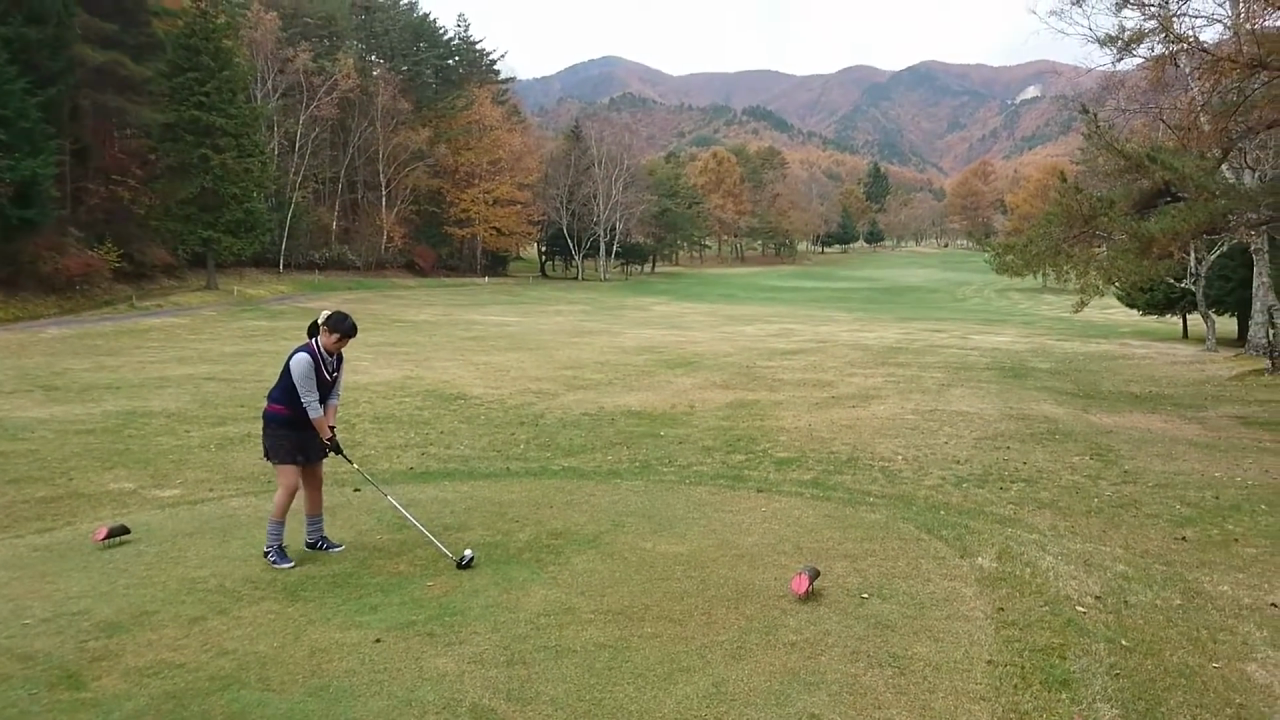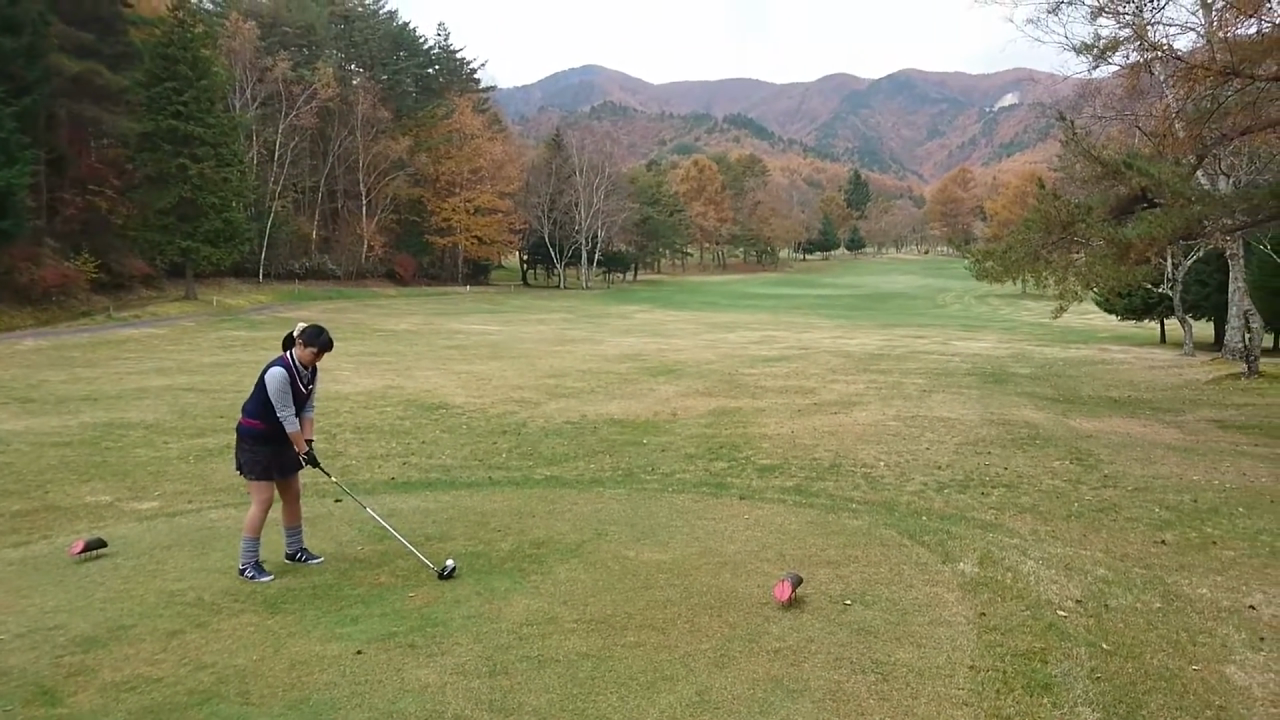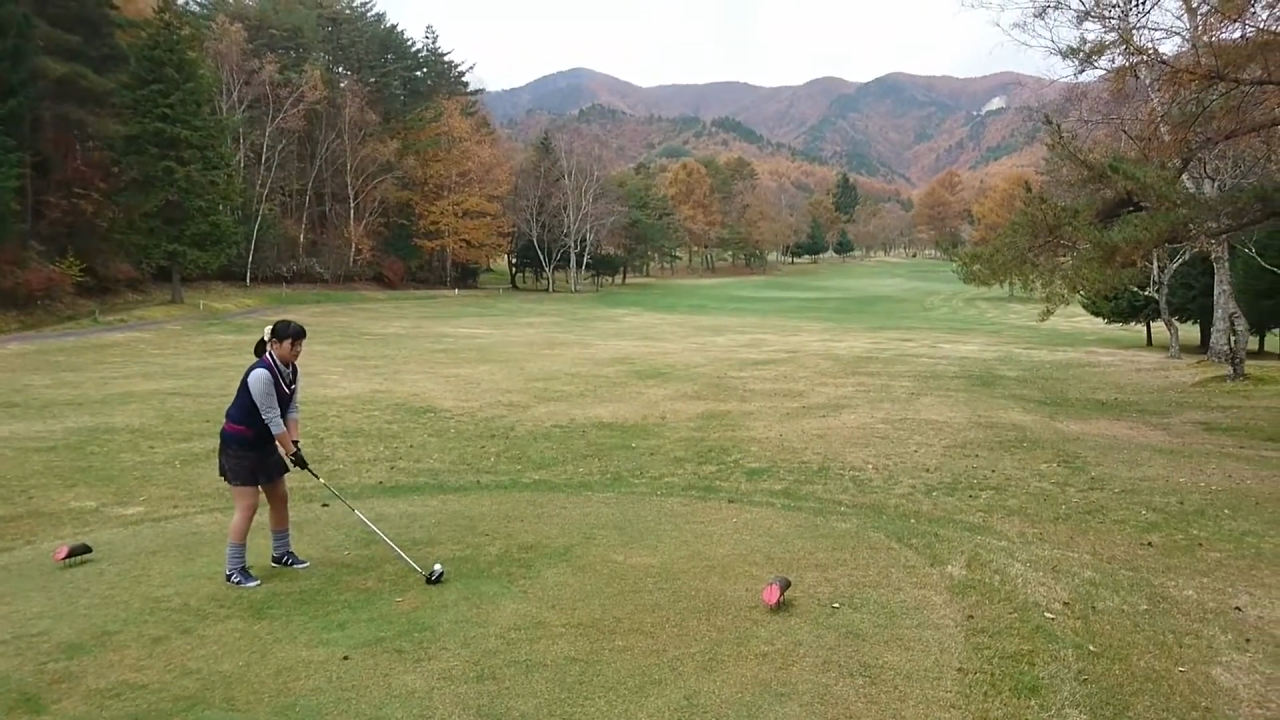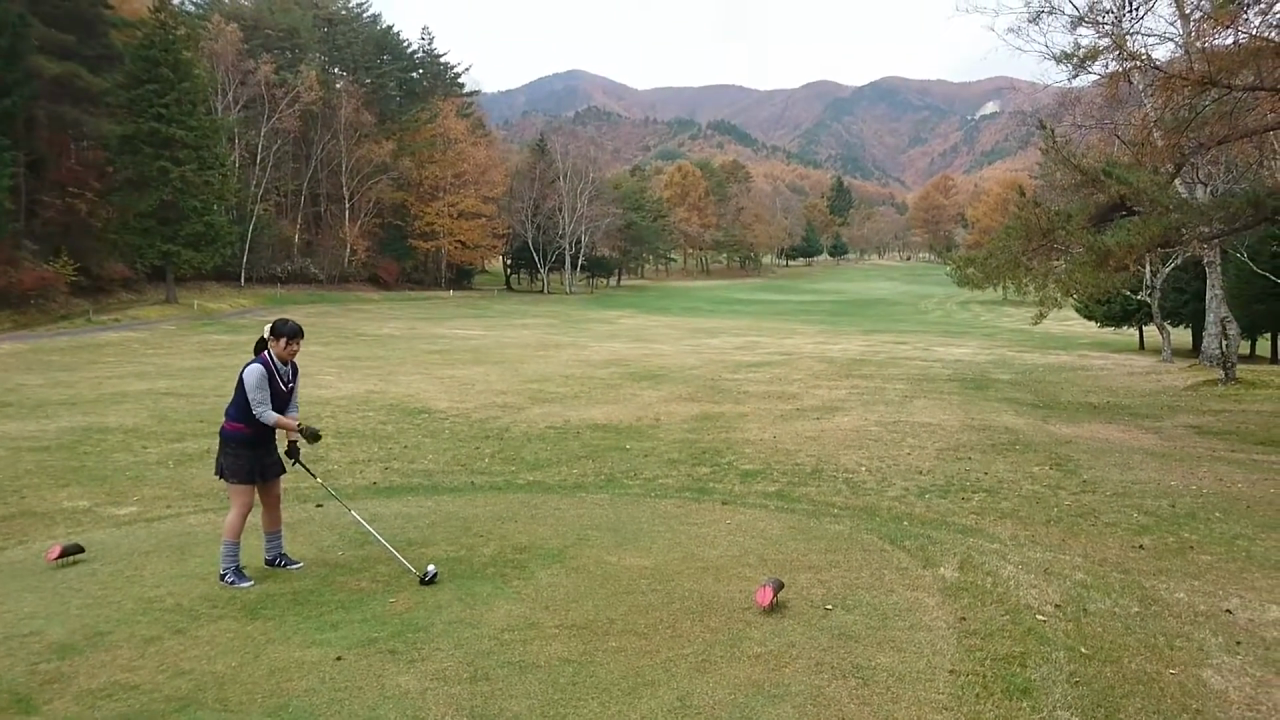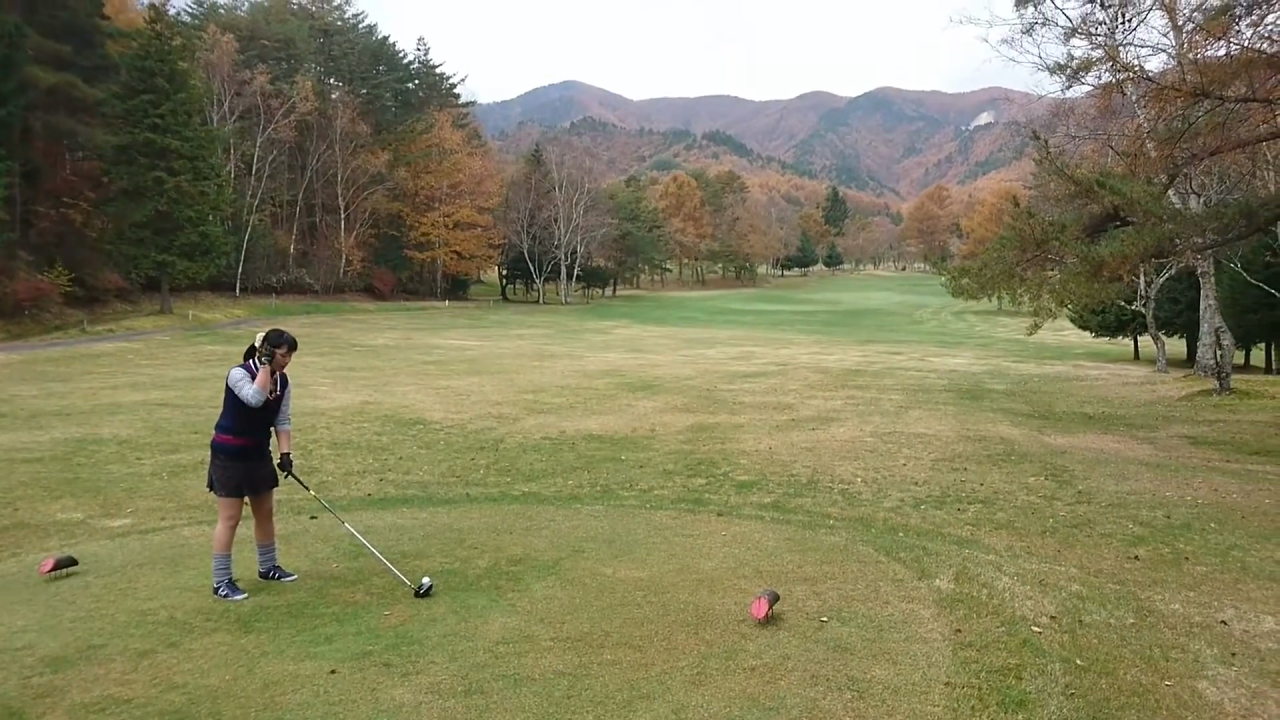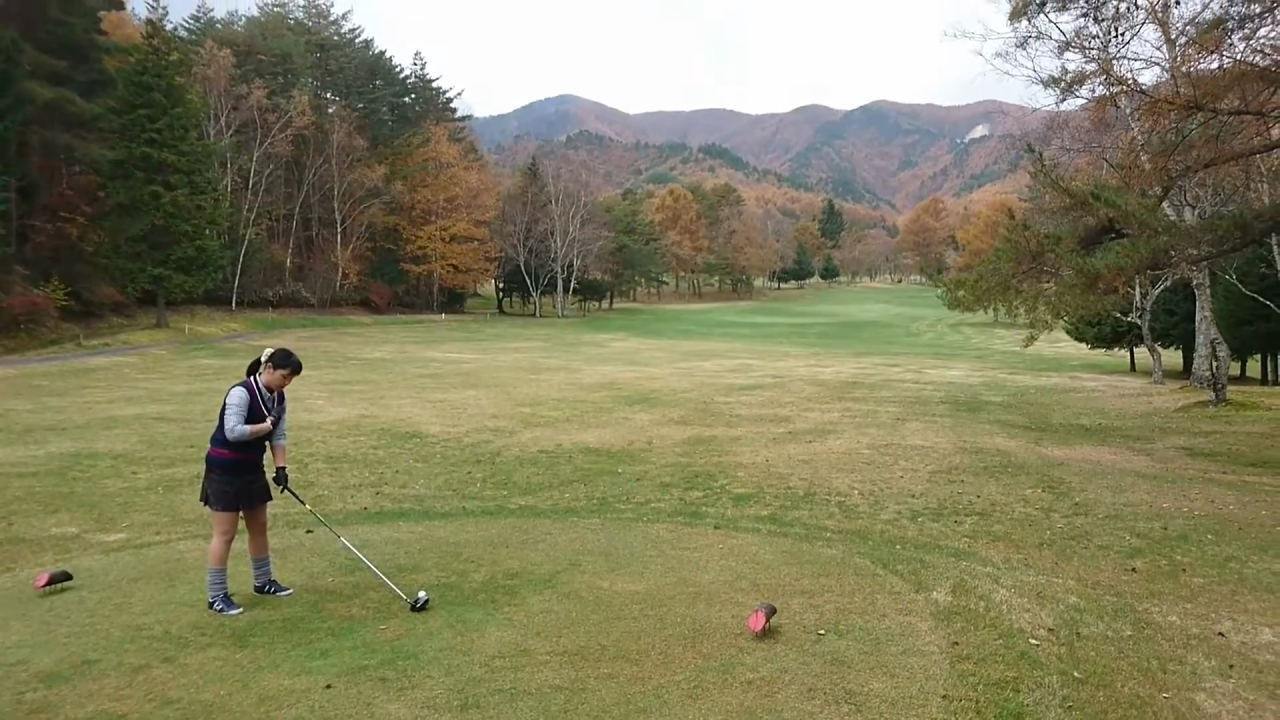
dt=0.5s
person 1, frame 1
left shoulder: (336, 358)
right shoulder: (303, 358)
left elbow: (332, 395)
right elbow: (310, 402)
left wrist: (330, 428)
right wrist: (327, 436)
left hip: (307, 424)
right hip: (281, 424)
left knee: (315, 482)
right knee: (290, 485)
left ankle: (315, 537)
right ankle: (272, 546)
person 1, frame 2
left shoulder: (310, 370)
right shoulder: (278, 372)
left elbow: (307, 408)
right elbow: (286, 416)
left wrist: (308, 441)
right wrist: (304, 450)
left hip: (279, 438)
right hip: (255, 438)
left knee: (292, 495)
right knee: (263, 500)
left ankle: (294, 549)
right ankle: (247, 563)
person 1, frame 3
left shoulder: (291, 370)
right shoulder: (261, 374)
left elbow: (290, 410)
right elbow: (272, 418)
left wrist: (294, 443)
right wrist: (292, 452)
left hip: (264, 442)
right hip: (239, 444)
left knee: (279, 498)
right knee: (247, 506)
left ankle: (281, 553)
right ankle: (234, 569)
person 1, frame 4
left shoulder: (291, 370)
right shoulder: (256, 370)
left elbow: (290, 407)
right elbow: (263, 414)
left wrist: (293, 441)
right wrist: (300, 429)
left hip: (264, 441)
right hip: (238, 442)
left knee: (273, 499)
right knee: (242, 505)
left ankle: (274, 555)
right ankle: (228, 569)
person 1, frame 5
left shoulder: (282, 381)
right shoulder: (239, 373)
left elbow: (282, 420)
right elbow: (255, 399)
left wrist: (285, 453)
right wrist: (266, 364)
left hip: (259, 453)
right hip: (230, 454)
left knee: (265, 512)
right knee: (230, 518)
left ankle: (268, 567)
right ankle: (221, 582)
person 1, frame 6
left shoulder: (278, 397)
right shoulder: (240, 393)
left elbow: (279, 435)
right elbow: (234, 433)
left wrist: (280, 466)
right wrist: (268, 424)
left hip: (252, 467)
right hip: (224, 469)
left knee: (259, 526)
right knee: (225, 533)
left ankle: (263, 581)
right ankle: (216, 596)
